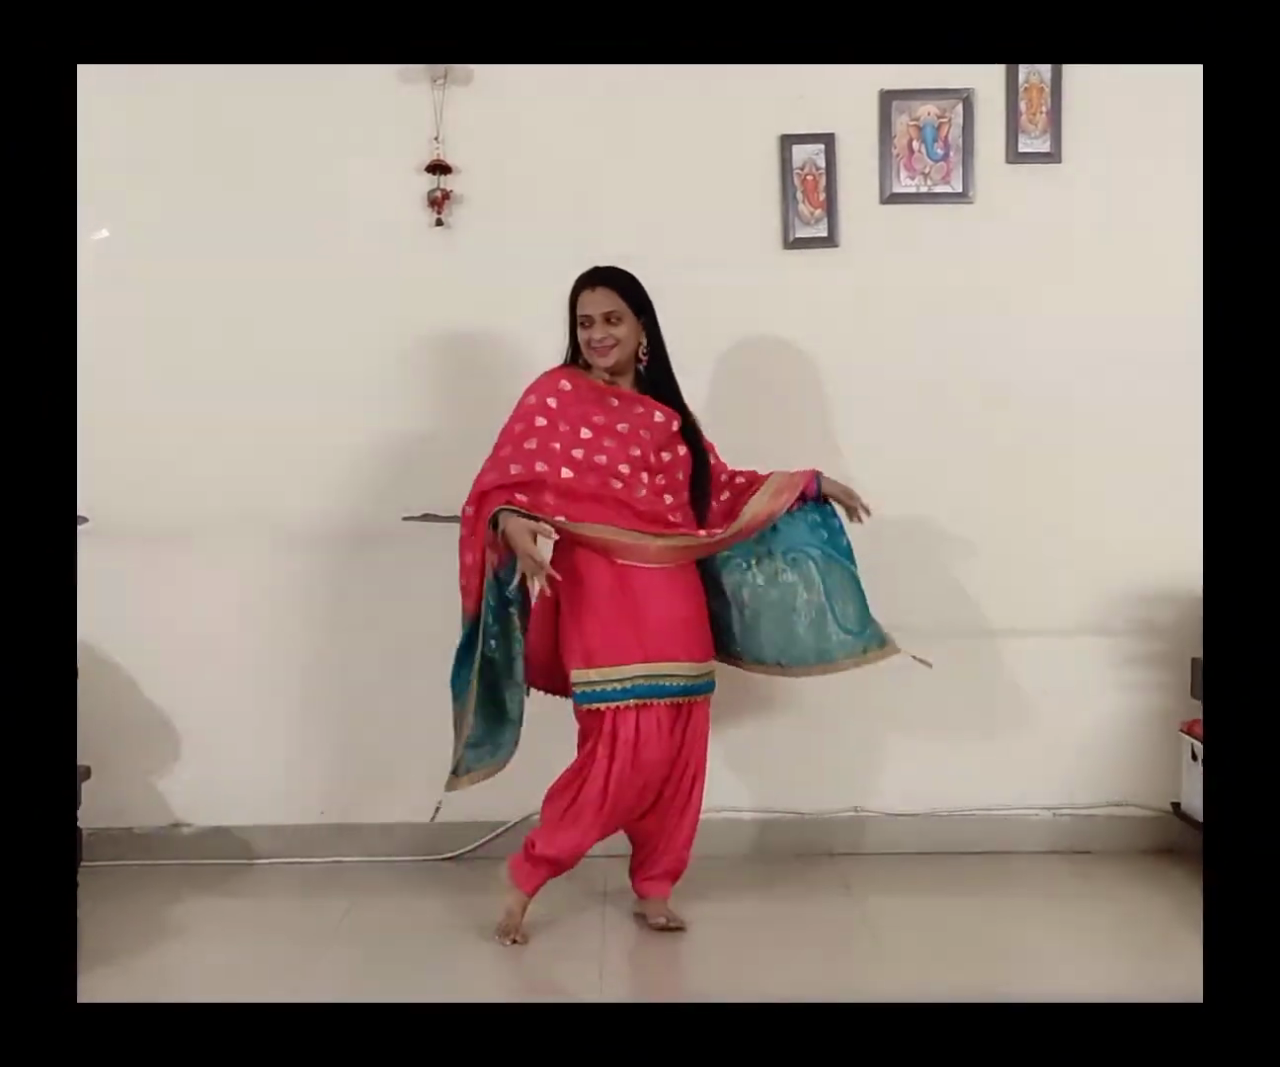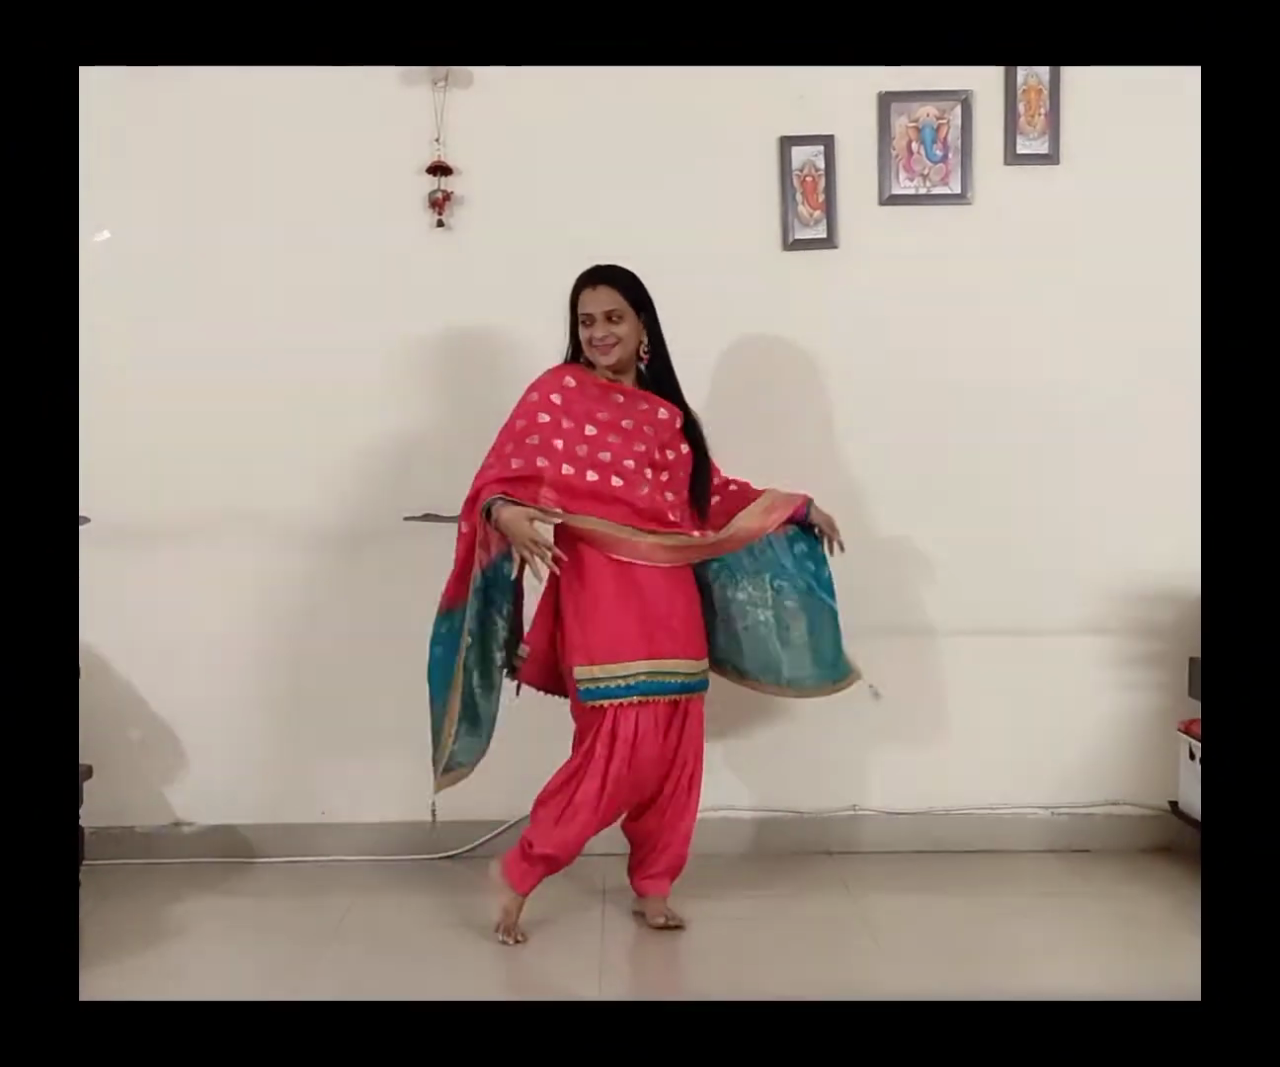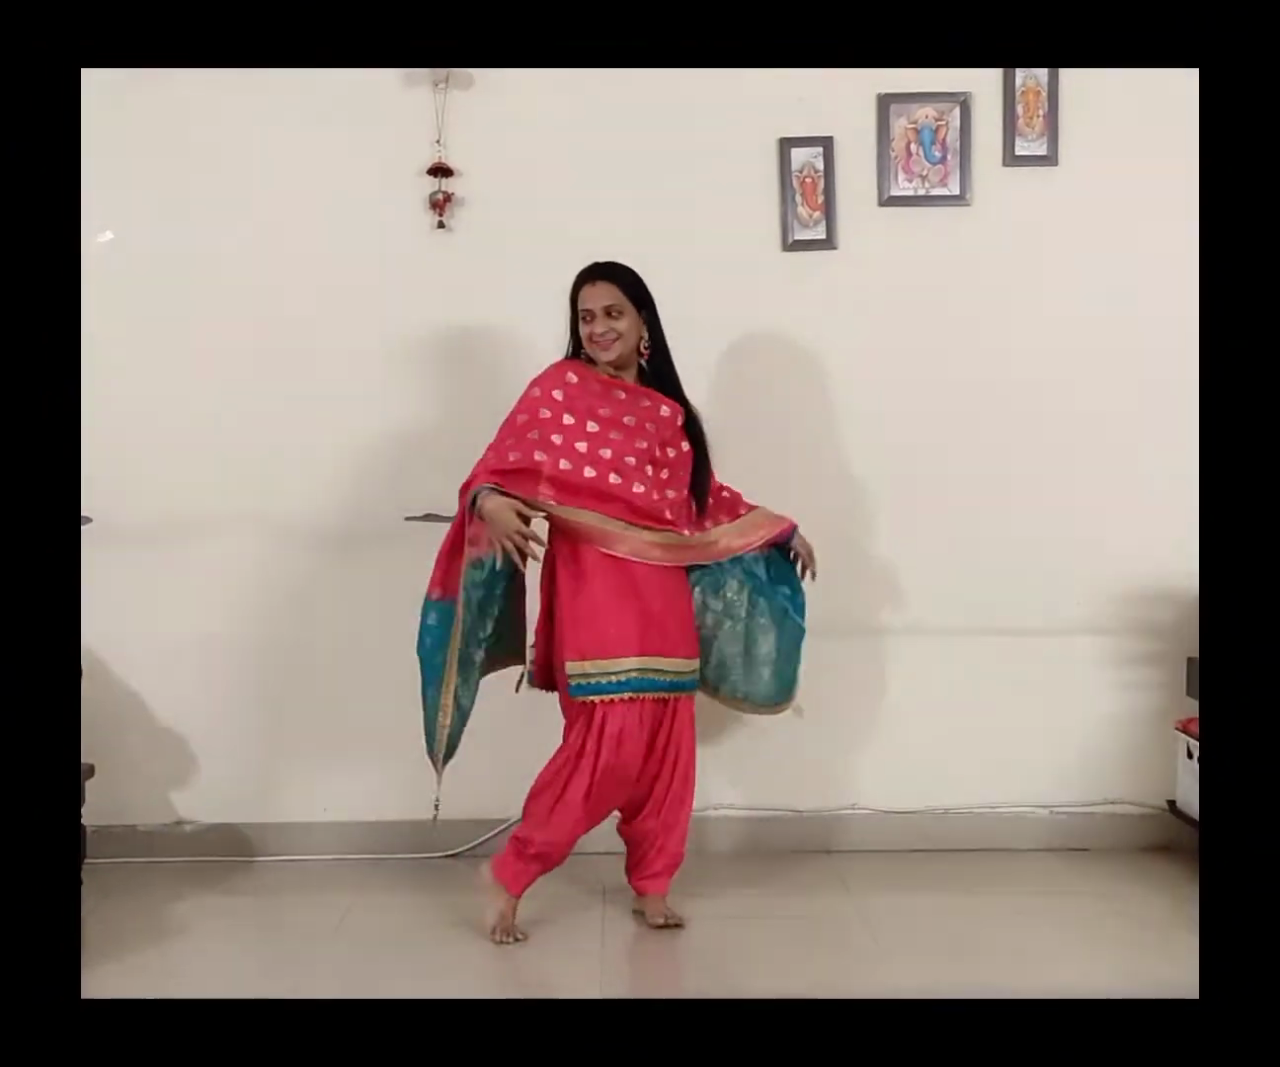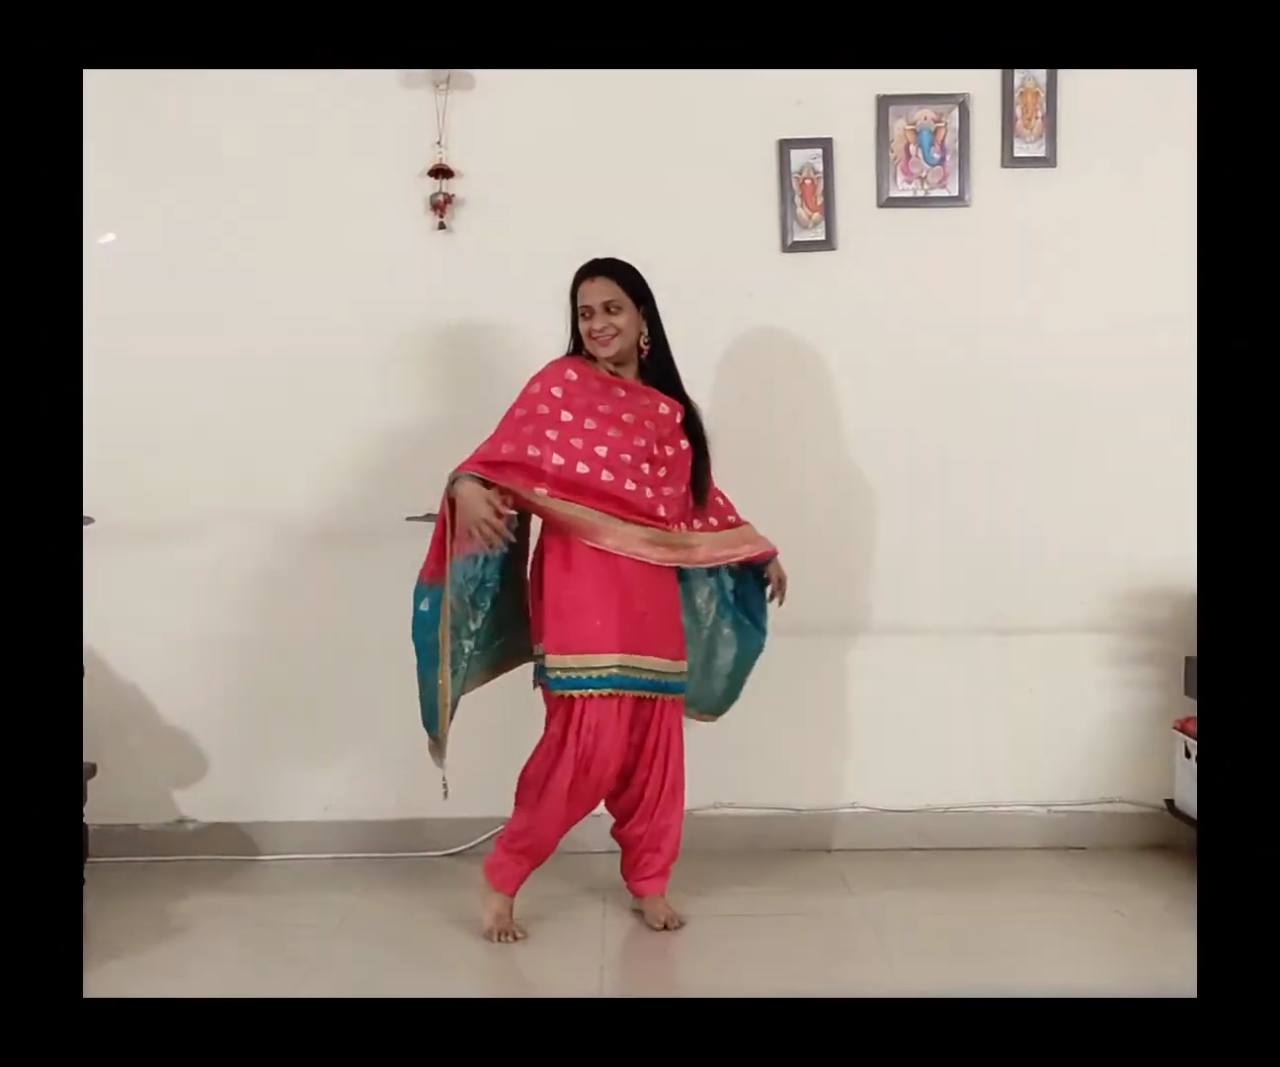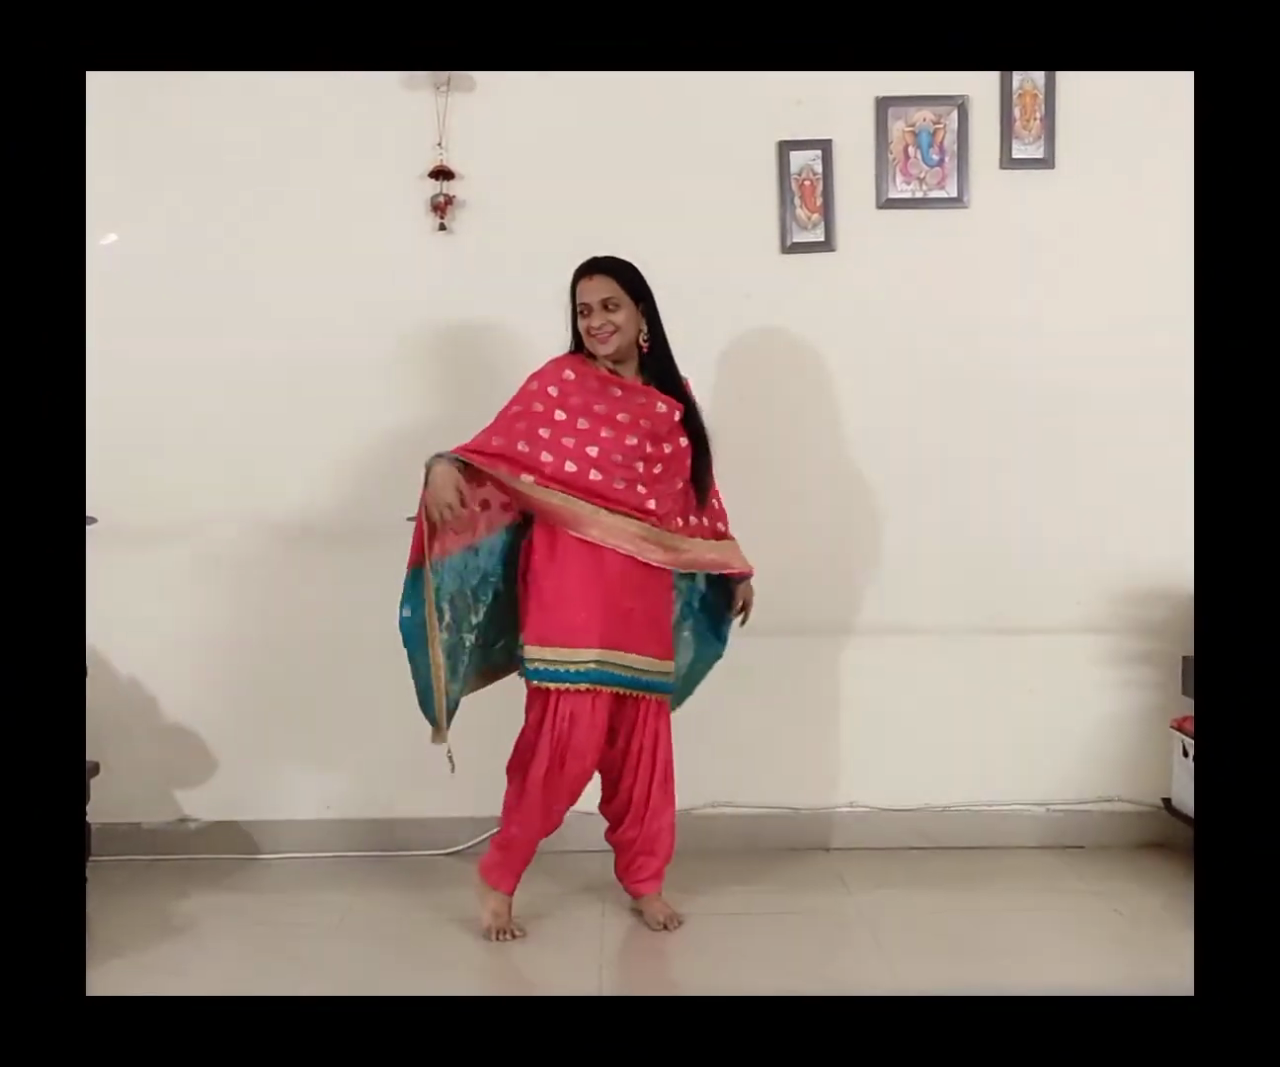
dt=0.1s
person 1, frame 1
left shoulder: (667, 405)
right shoulder: (554, 393)
left elbow: (720, 488)
right elbow: (503, 486)
left wrist: (814, 484)
right wrist: (516, 527)
left hip: (676, 599)
right hip: (602, 597)
left knee: (679, 750)
right knee: (628, 750)
left ankle: (653, 887)
right ankle: (528, 875)
person 1, frame 2
left shoulder: (665, 403)
right shoulder: (557, 391)
left elbow: (712, 492)
right elbow: (500, 479)
left wrist: (797, 508)
right wrist: (507, 515)
left hip: (672, 594)
right hip: (603, 592)
left knee: (676, 744)
right knee: (623, 745)
left ankle: (653, 884)
right ankle: (518, 873)
person 1, frame 3
left shoulder: (667, 401)
right shoulder: (561, 387)
left elbow: (702, 494)
right elbow: (500, 470)
left wrist: (781, 530)
right wrist: (491, 504)
left hip: (663, 594)
right hip: (595, 588)
left knee: (668, 744)
right knee: (610, 742)
left ankle: (651, 883)
right ankle: (511, 875)
person 1, frame 4
left shoulder: (671, 397)
right shoulder: (562, 383)
left elbow: (697, 493)
right elbow: (504, 459)
left wrist: (758, 551)
right wrist: (467, 485)
left hip: (656, 591)
right hip: (585, 588)
left knee: (655, 740)
right knee: (589, 741)
left ankle: (648, 880)
right ankle: (502, 878)
person 1, frame 5
left shoulder: (674, 395)
right shoulder: (561, 381)
left elbow: (694, 492)
right elbow: (494, 455)
left wrist: (733, 567)
right wrist: (443, 468)
left hip: (644, 590)
right hip: (571, 583)
left knee: (642, 741)
right knee: (566, 735)
left ankle: (645, 881)
right ankle: (499, 880)
